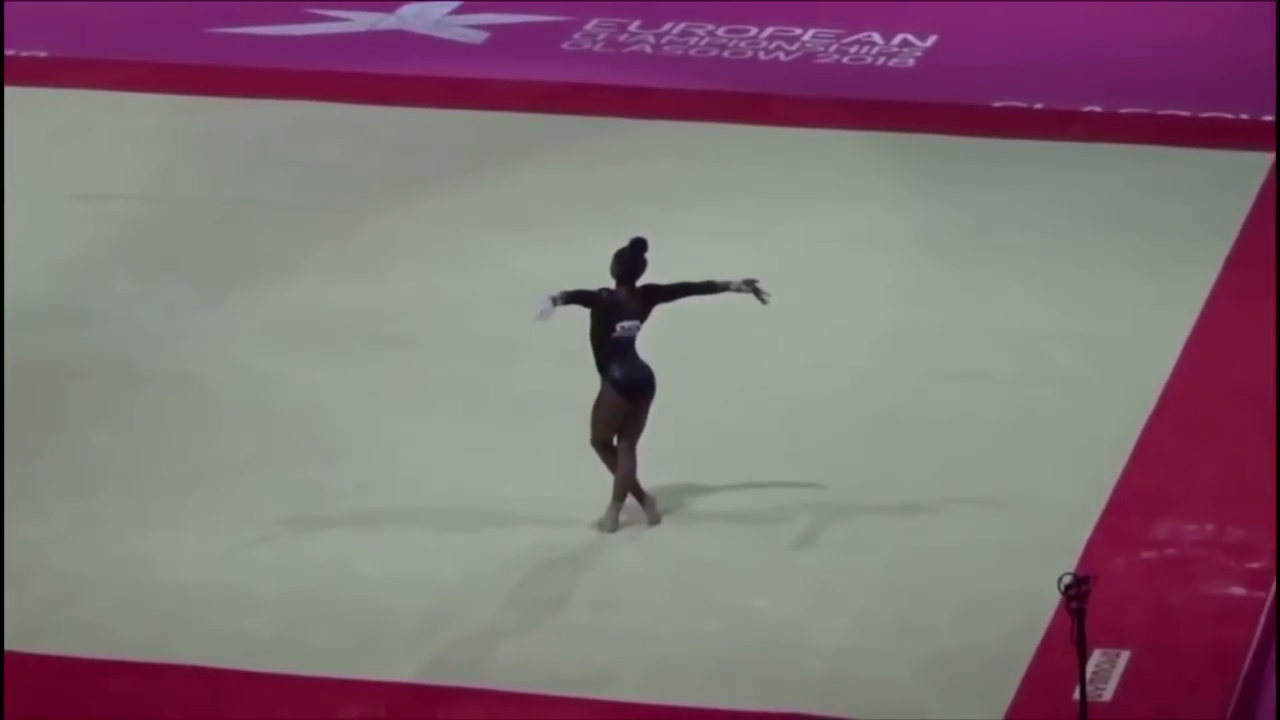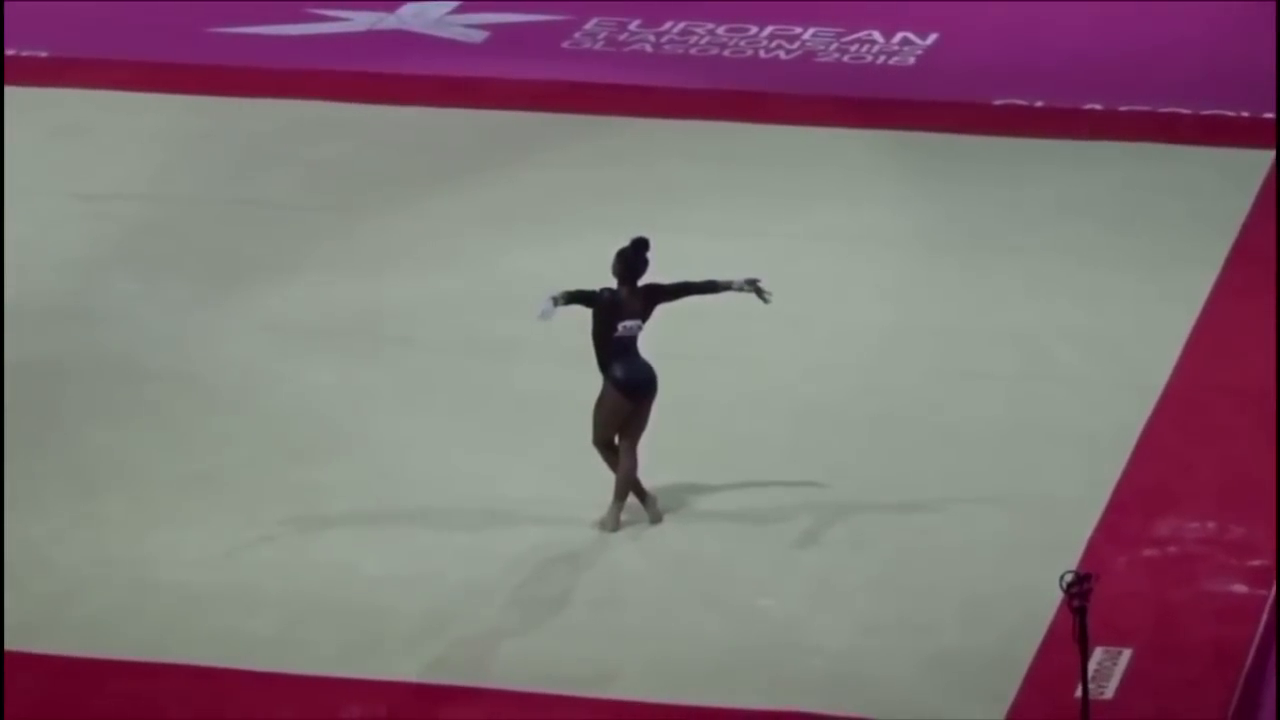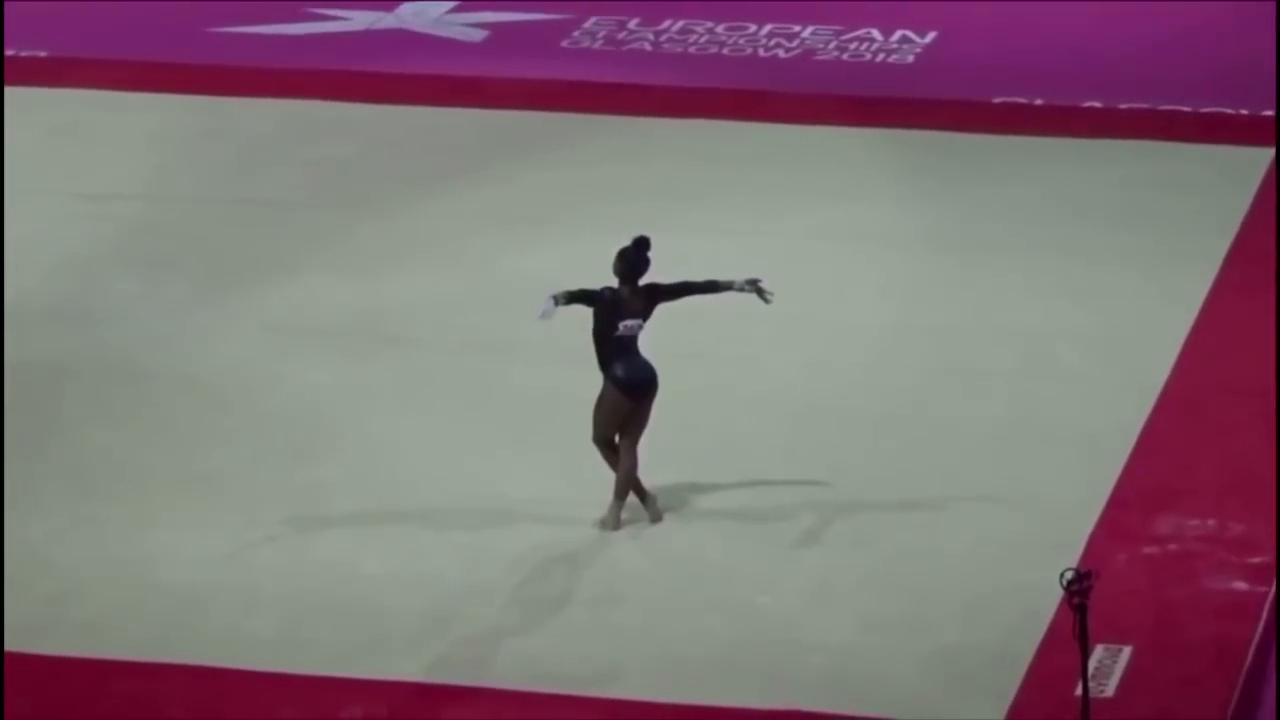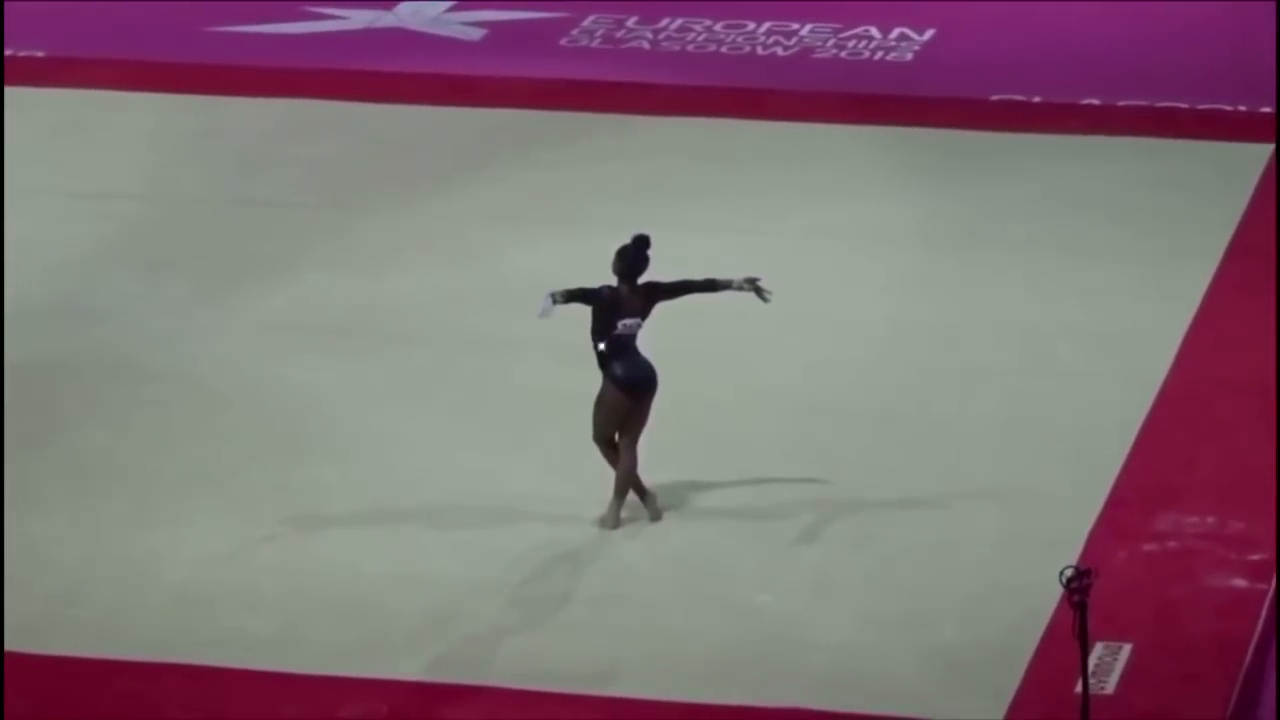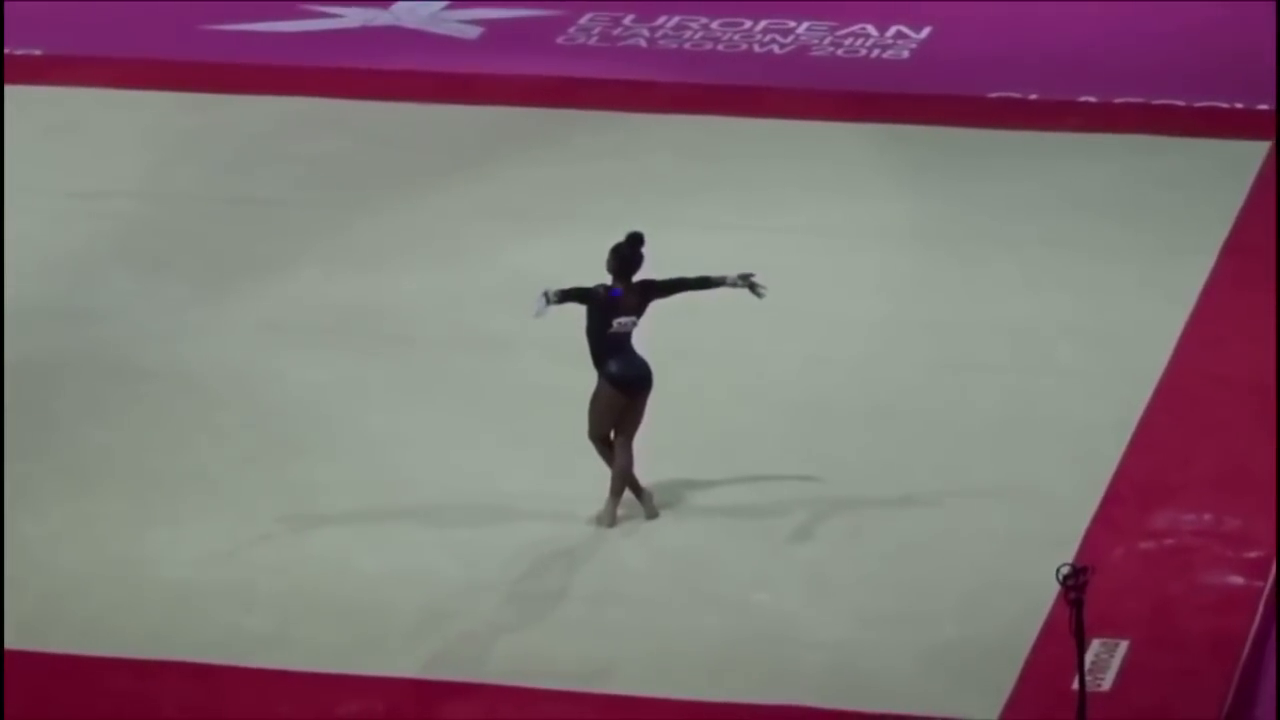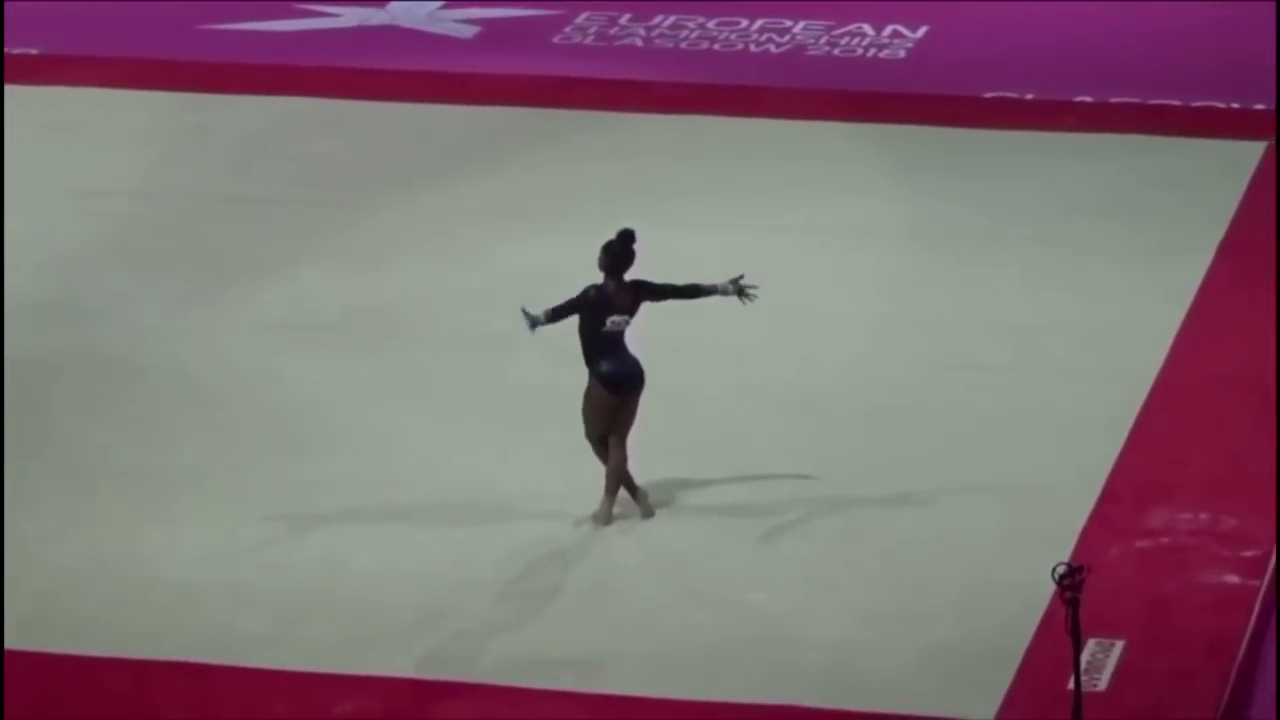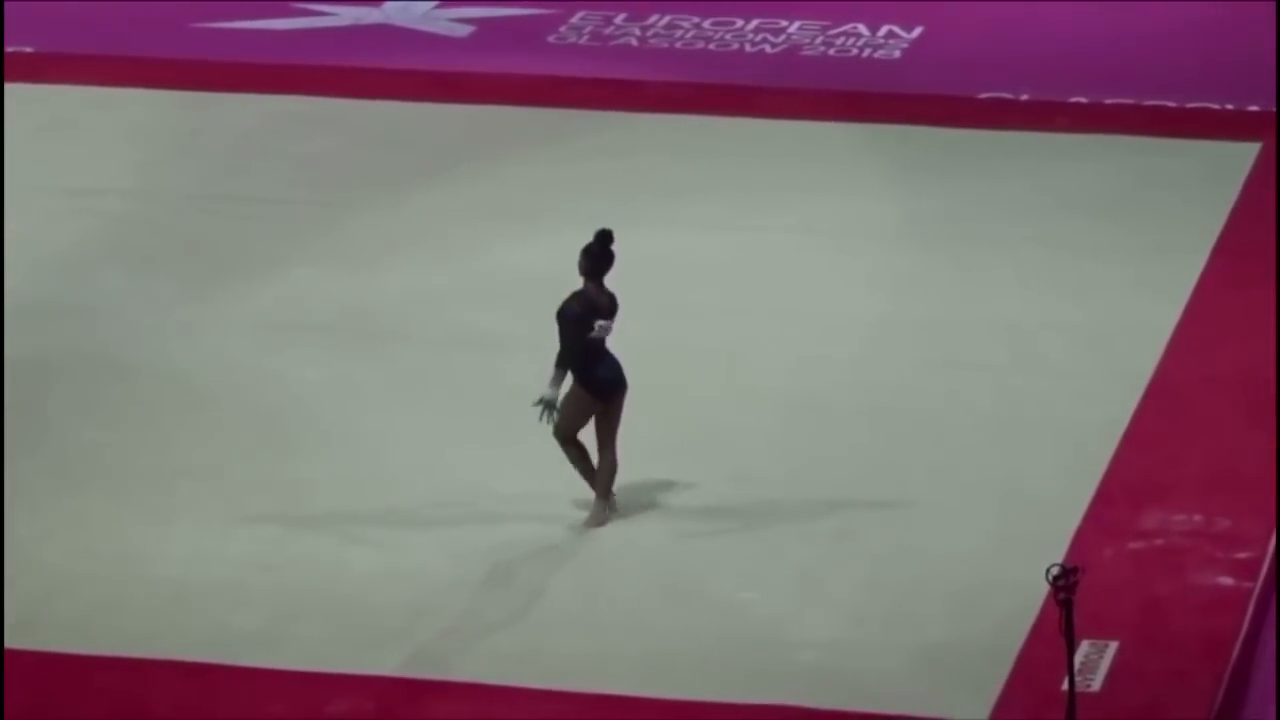
dt=0.3s
person 1, frame 1
left shoulder: (604, 300)
right shoulder: (647, 296)
left elbow: (577, 295)
right elbow: (692, 288)
left wrist: (555, 300)
right wrist: (736, 285)
left hip: (619, 381)
right hip: (643, 379)
left knee: (601, 442)
right knee: (626, 447)
left ankle: (642, 498)
right ankle: (614, 510)
person 1, frame 2
left shoulder: (606, 299)
right shoulder: (649, 295)
left elbow: (579, 296)
right elbow: (694, 287)
left wrist: (556, 300)
right wrist: (738, 284)
left hip: (621, 380)
right hip: (645, 377)
left knee: (603, 441)
right knee: (627, 446)
left ankle: (643, 497)
right ankle: (615, 510)
person 1, frame 3
left shoulder: (608, 298)
right shoulder: (650, 295)
left elbow: (581, 295)
right elbow: (695, 287)
left wrist: (558, 299)
right wrist: (738, 285)
left hip: (621, 379)
right hip: (645, 377)
left knee: (603, 440)
right knee: (627, 445)
left ankle: (643, 497)
right ankle: (616, 509)
person 1, frame 4
left shoulder: (607, 297)
right shoulder: (649, 293)
left elbow: (580, 294)
right elbow: (693, 286)
left wrist: (556, 297)
right wrist: (737, 283)
left hip: (620, 378)
right hip: (644, 375)
left knee: (603, 438)
right knee: (627, 444)
left ankle: (643, 495)
right ankle: (616, 508)
person 1, frame 5
left shoulder: (603, 295)
right shoulder: (644, 291)
left elbow: (575, 294)
right elbow: (689, 283)
left wrist: (551, 298)
right wrist: (731, 280)
left hip: (615, 376)
right hip: (640, 373)
left knee: (599, 437)
right knee: (623, 442)
left ankle: (639, 493)
right ankle: (612, 506)
person 1, frame 6
left shoulder: (594, 295)
right shoulder: (637, 291)
left elbow: (568, 308)
right elbow: (681, 290)
left wrist: (540, 319)
right wrist: (723, 288)
left hip: (606, 375)
right hip: (632, 371)
left knee: (596, 437)
right knee: (617, 441)
left ankle: (635, 493)
right ankle: (607, 505)
person 1, frame 7
left shoulder: (577, 301)
right shoulder: (610, 299)
left elbow: (568, 346)
left wrist: (554, 388)
left hip: (591, 381)
right hip: (615, 376)
left knee: (564, 434)
right knee: (607, 445)
left ankle: (602, 498)
right ankle: (601, 505)
